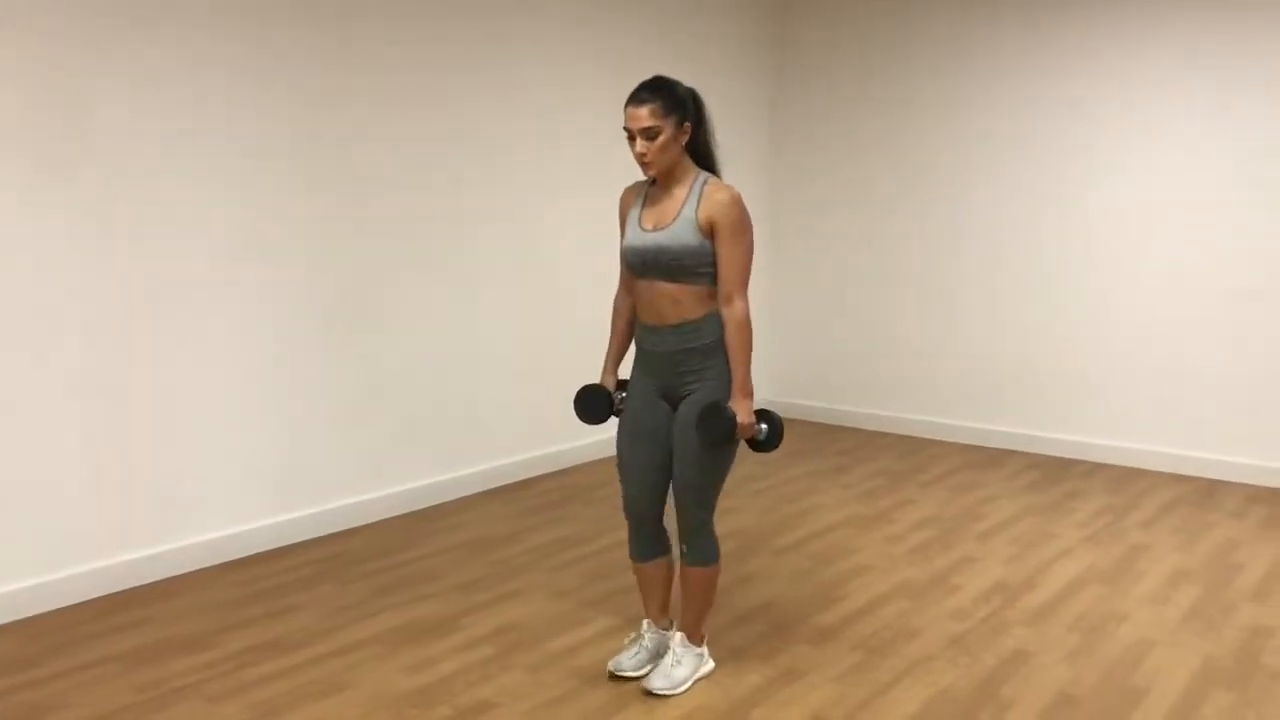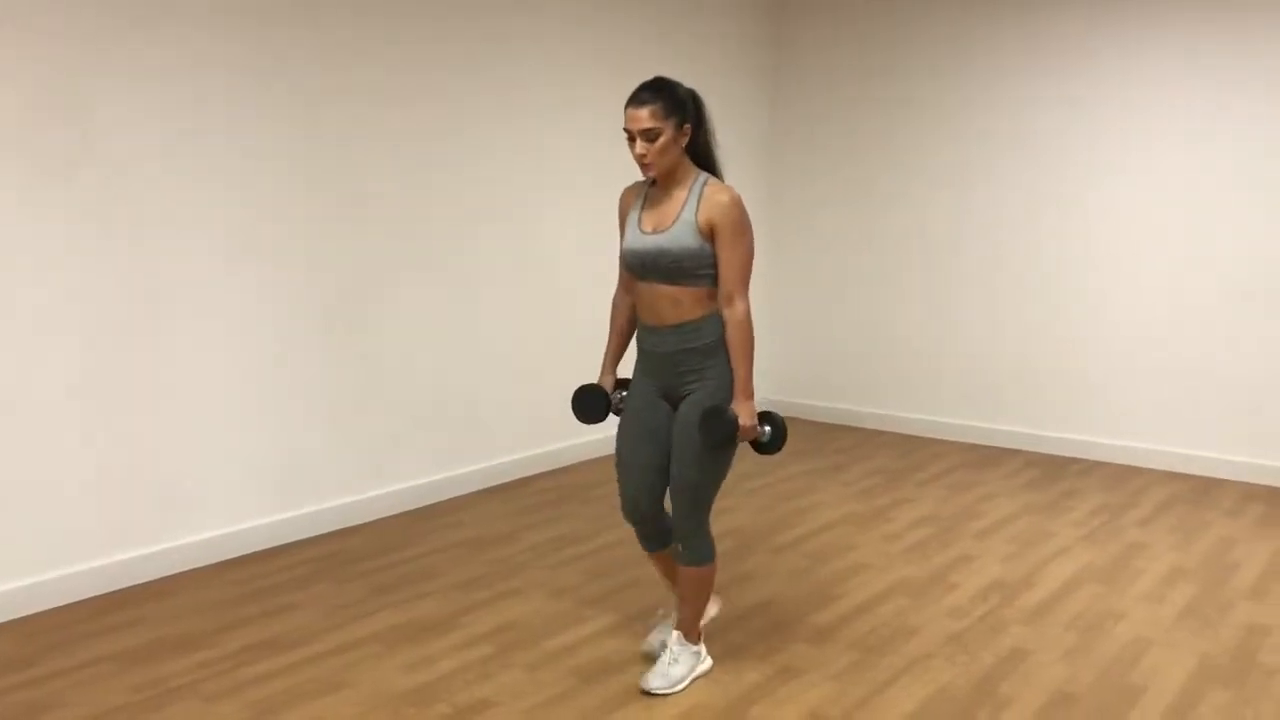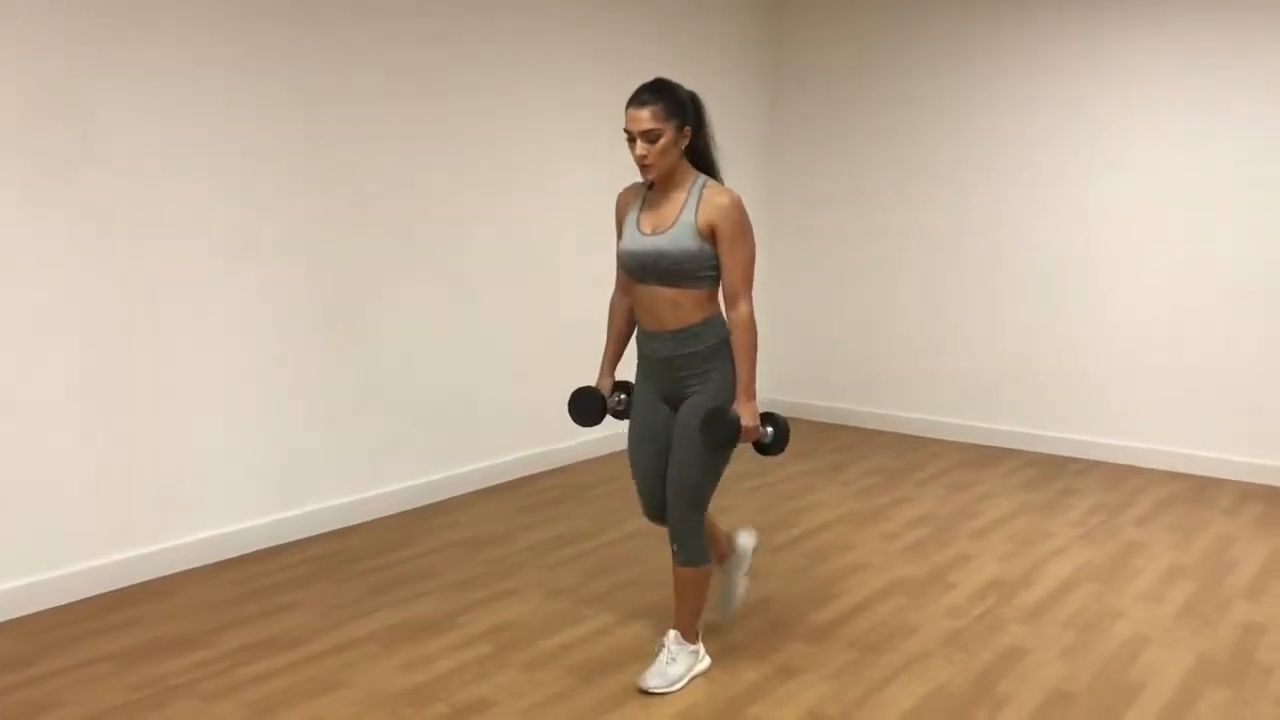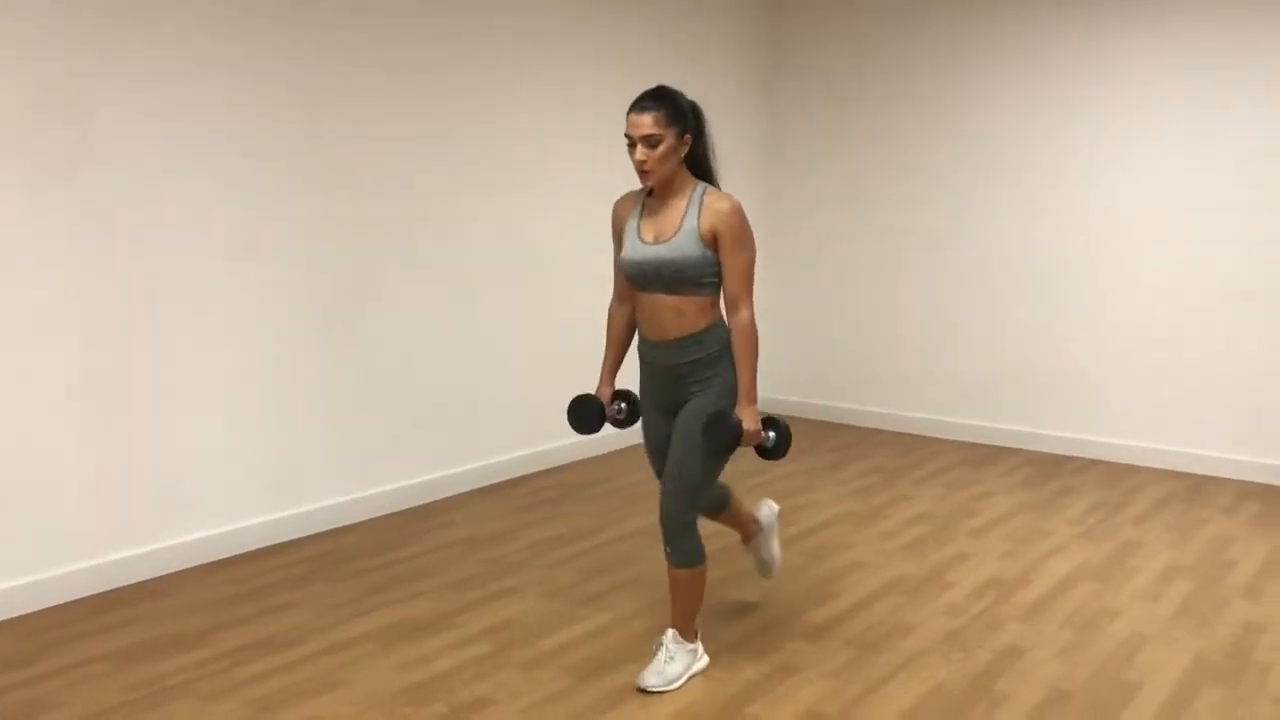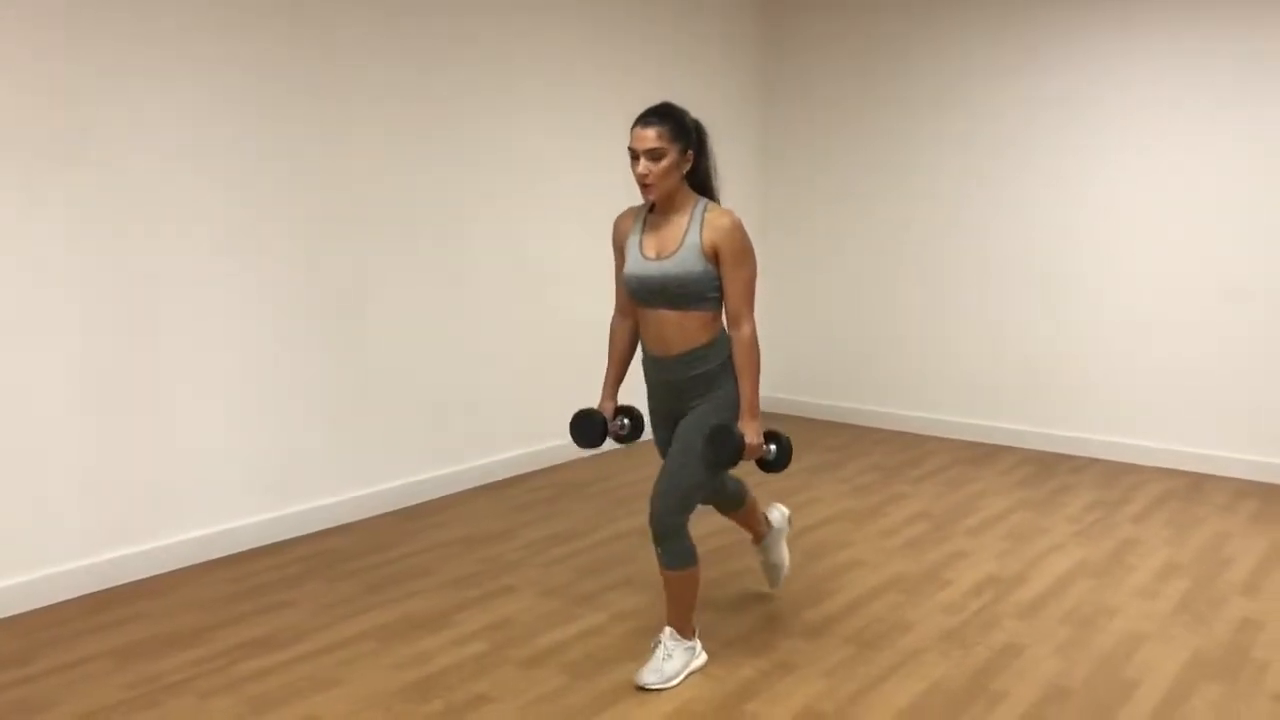
dt=0.1s
person 1, frame 1
left shoulder: (721, 201)
right shoulder: (632, 200)
left elbow: (735, 303)
left wrist: (742, 393)
right wrist: (610, 367)
left hip: (705, 367)
right hip: (650, 369)
left knee: (693, 516)
right knee: (639, 510)
left ankle: (692, 646)
right ankle: (655, 632)
person 1, frame 2
left shoulder: (721, 203)
right shoulder: (631, 200)
left elbow: (737, 305)
left wrist: (744, 396)
right wrist: (608, 367)
left hip: (707, 368)
right hip: (652, 370)
left knee: (687, 513)
right knee: (637, 507)
left ankle: (689, 645)
right ankle: (690, 602)
person 1, frame 3
left shoulder: (720, 204)
right shoulder: (628, 201)
left elbow: (740, 306)
left wrist: (746, 396)
right wrist: (607, 369)
left hip: (708, 370)
right hip: (653, 371)
left knee: (683, 512)
right knee: (655, 504)
left ankle: (687, 644)
right ankle: (731, 550)
person 1, frame 4
left shoulder: (720, 212)
right shoulder: (625, 210)
left elbow: (741, 311)
left wrist: (747, 401)
right wrist: (607, 378)
left hip: (710, 375)
right hip: (656, 378)
left knee: (675, 513)
right knee: (691, 490)
left ankle: (684, 644)
right ankle: (757, 523)
person 1, frame 5
left shoulder: (722, 227)
right shoulder: (627, 225)
left elbow: (743, 326)
right elbow: (625, 317)
left wrist: (750, 414)
right wrist: (609, 392)
left hip: (713, 387)
right hip: (662, 389)
left knee: (665, 513)
right knee: (704, 487)
left ankle: (682, 640)
right ankle: (768, 524)
